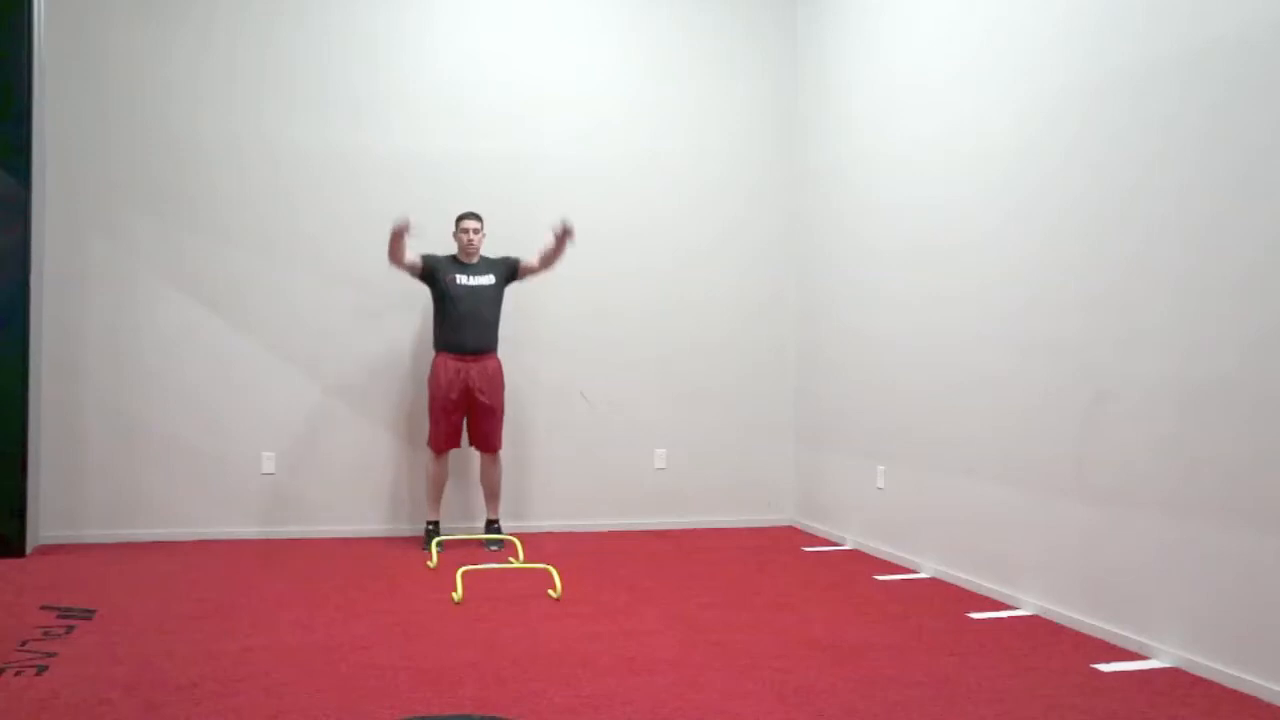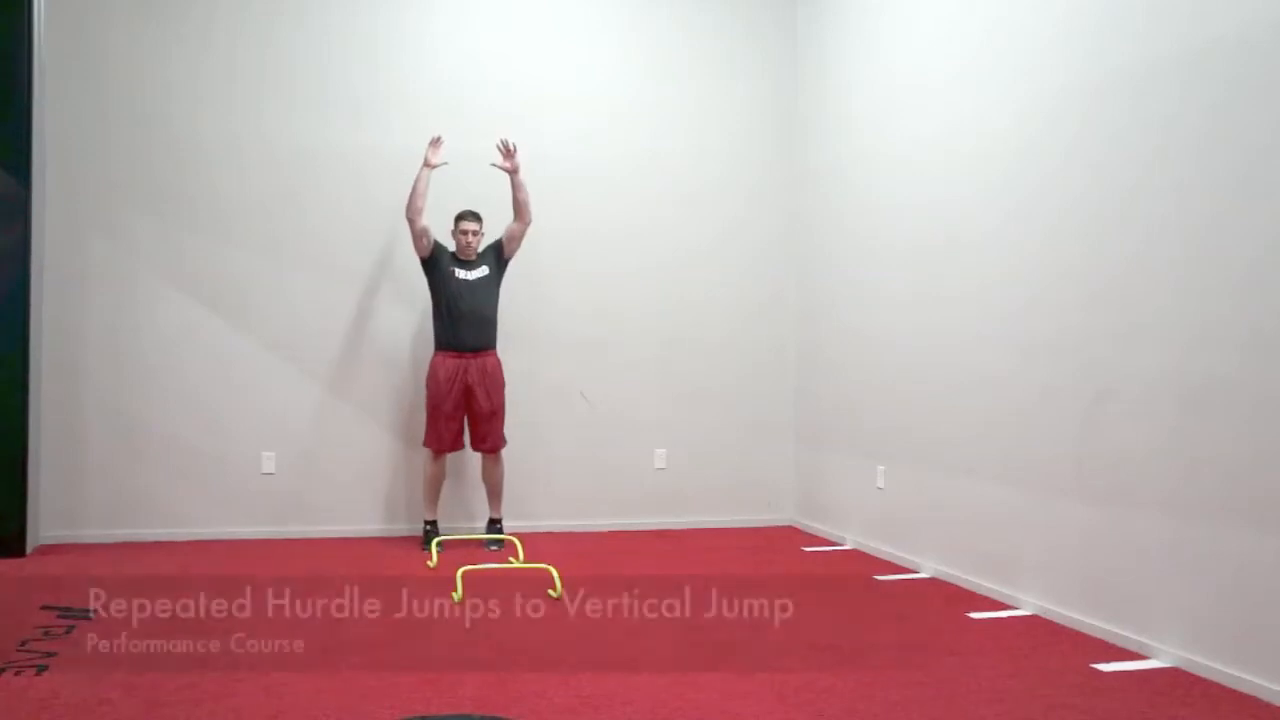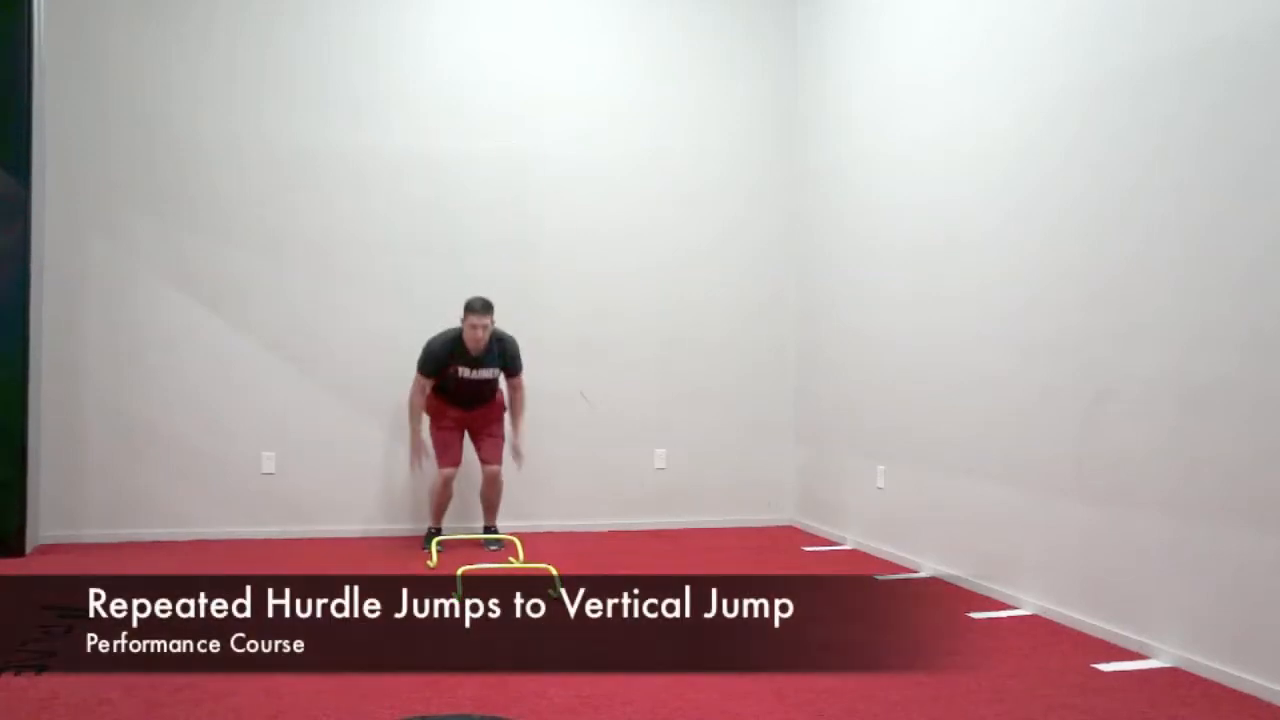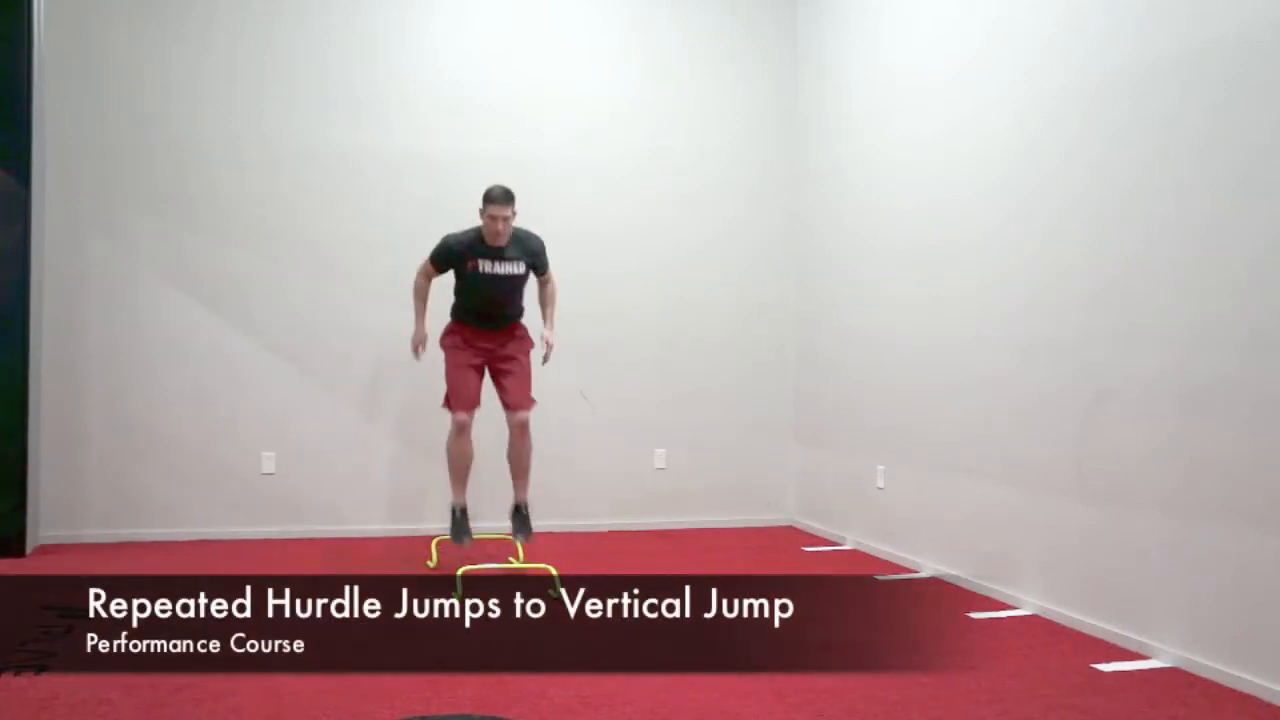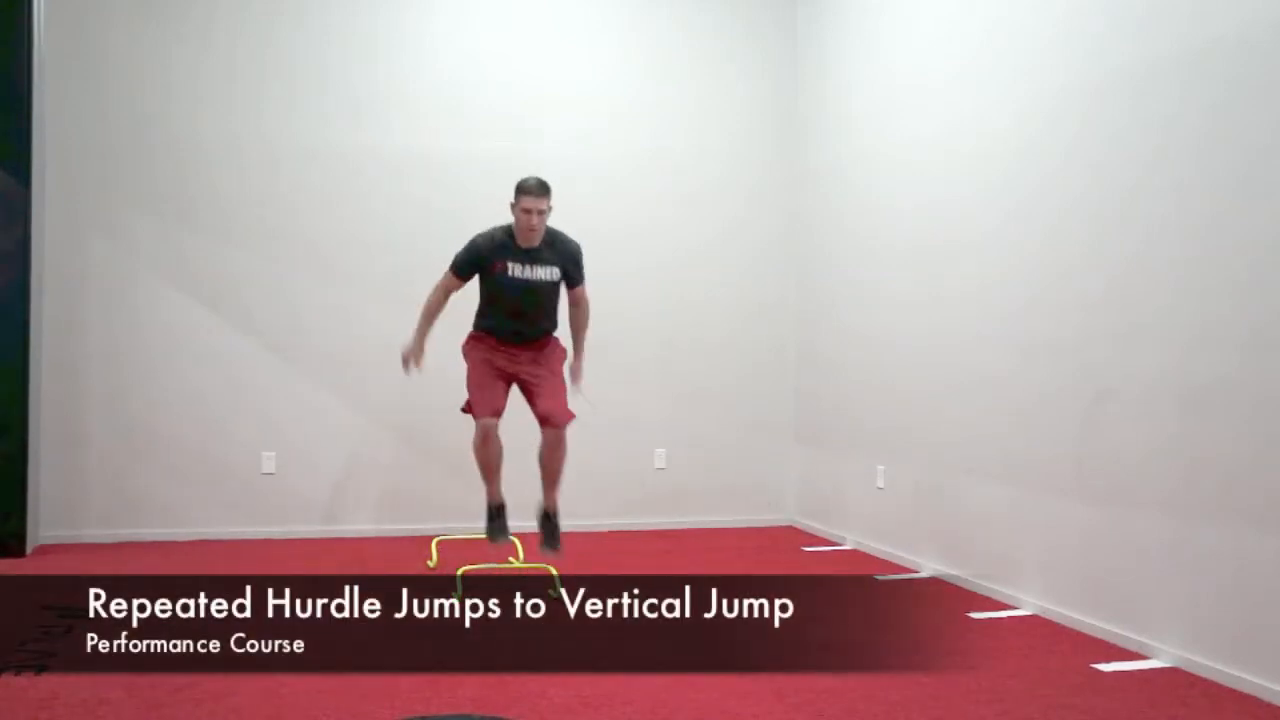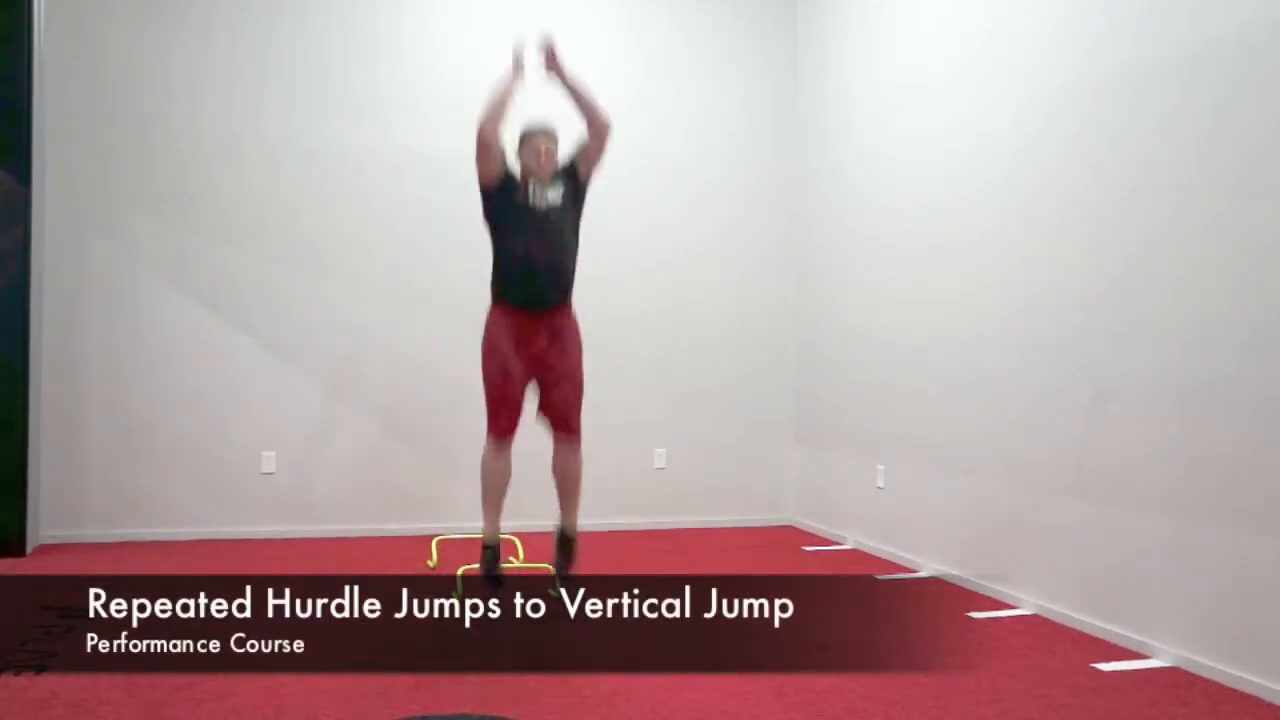
dt=0.5s
person 1, frame 1
left shoulder: (499, 267)
right shoulder: (438, 267)
left elbow: (540, 263)
right elbow: (400, 260)
left wrist: (559, 244)
right wrist: (397, 238)
left hip: (487, 367)
right hip: (447, 366)
left knee: (490, 450)
right knee: (440, 449)
left ankle: (493, 522)
right ankle: (432, 524)
person 1, frame 2
left shoulder: (495, 259)
right shoulder: (438, 260)
left elbow: (523, 221)
right elbow: (413, 219)
left wrist: (513, 172)
right wrist: (427, 168)
left hip: (486, 366)
right hip: (446, 366)
left knee: (491, 449)
right knee: (438, 450)
left ankle: (495, 523)
right ankle: (430, 524)
person 1, frame 3
left shoulder: (506, 346)
right shoulder: (440, 347)
left elbow: (516, 388)
right elbow: (418, 392)
left wrist: (518, 435)
right wrist: (415, 438)
left hip: (487, 411)
right hip: (445, 410)
left knee: (492, 471)
right knee: (446, 473)
left ankle: (490, 528)
right ankle: (434, 529)
person 1, frame 4
left shoulder: (531, 245)
right shoulder: (457, 244)
left elbow: (547, 280)
right elbow: (424, 275)
left wrist: (549, 327)
right wrist: (420, 324)
left hip: (510, 339)
right hip: (464, 338)
left knee: (520, 422)
right knee: (461, 422)
left ankle: (520, 507)
right ankle: (459, 511)
person 1, frame 5
left shoulder: (566, 249)
right shoulder: (485, 245)
left elbow: (578, 300)
right elbow: (445, 287)
left wrist: (579, 353)
right wrist: (419, 339)
left hip: (540, 351)
right hip: (489, 348)
left knee: (555, 427)
right knee: (486, 425)
left ankle: (549, 510)
right ankle: (494, 504)
person 1, frame 6
left shoulder: (570, 183)
right shoulder: (502, 188)
left elbow: (601, 128)
right elbow: (485, 135)
left wrist: (561, 73)
right wrist: (515, 74)
left hip: (559, 328)
right hip: (508, 328)
left knee: (567, 437)
right knee: (500, 439)
left ankle: (567, 533)
right ankle: (490, 543)
